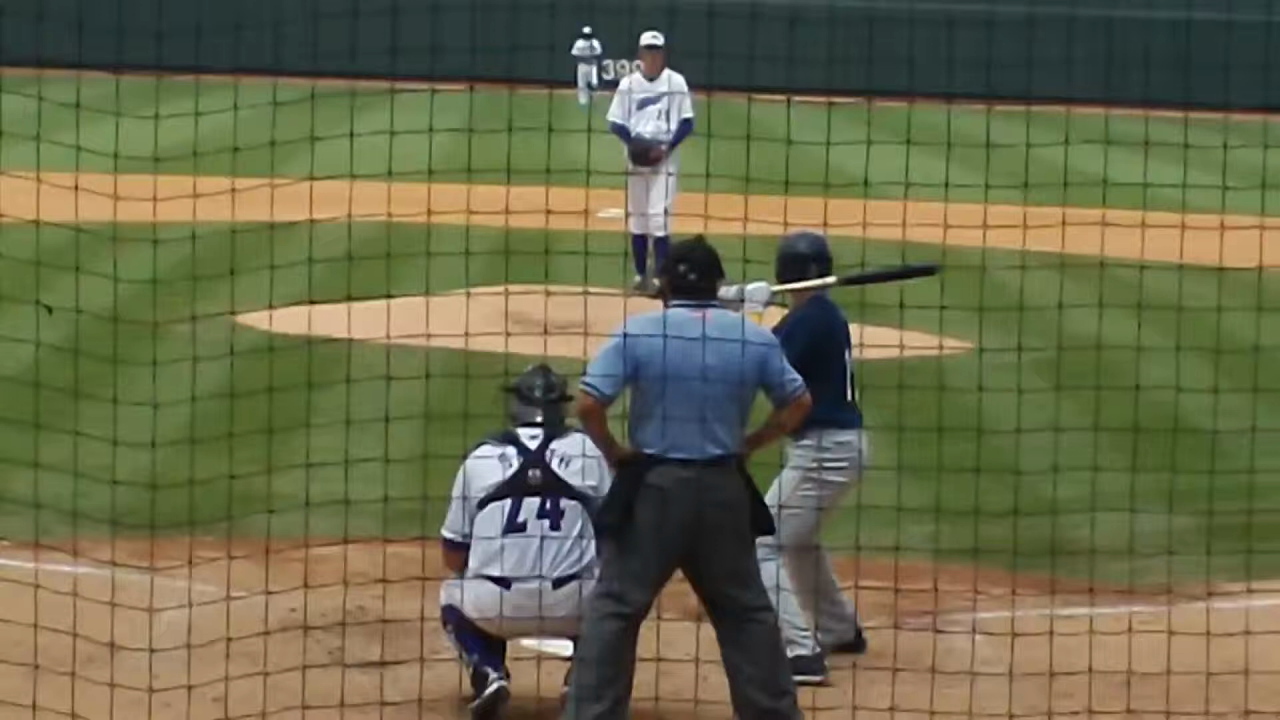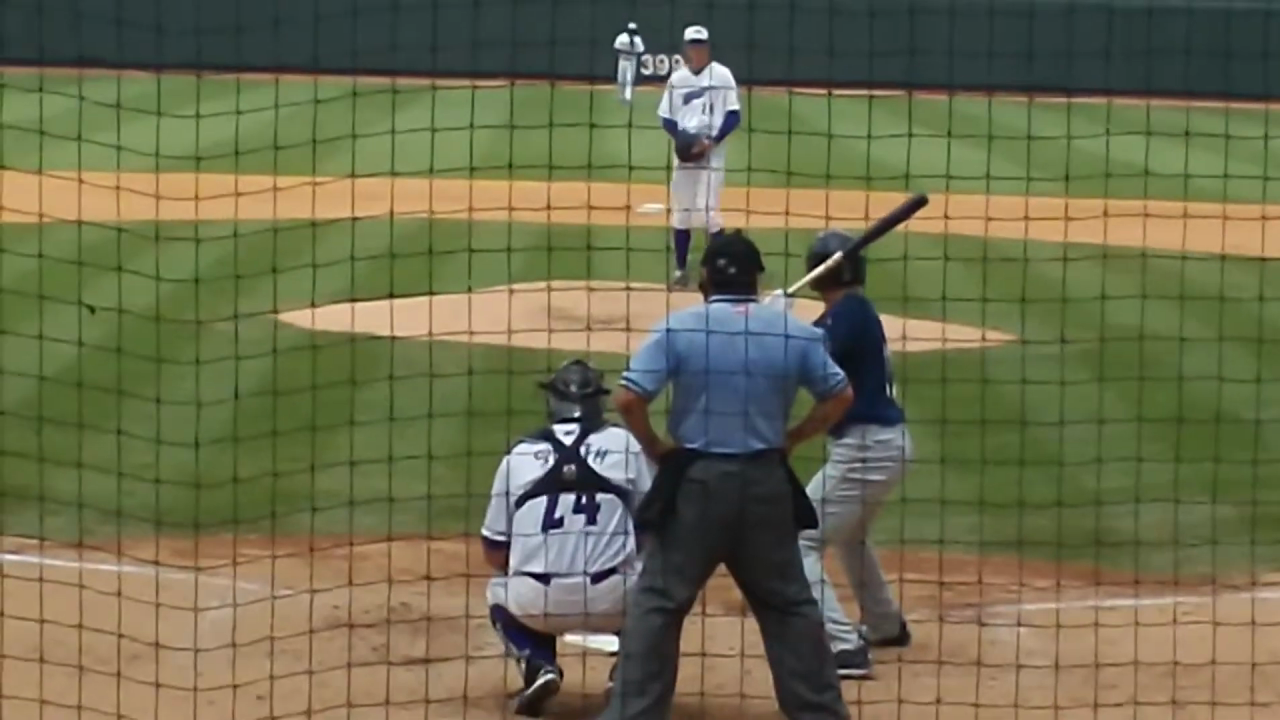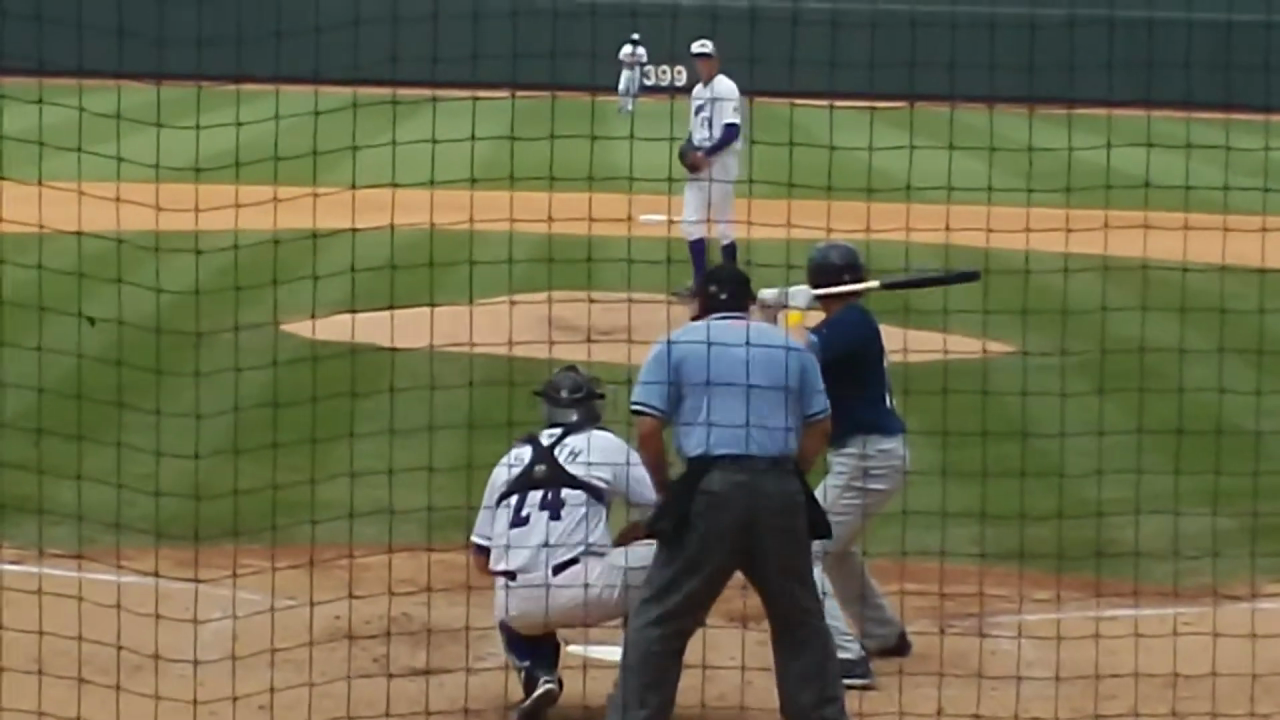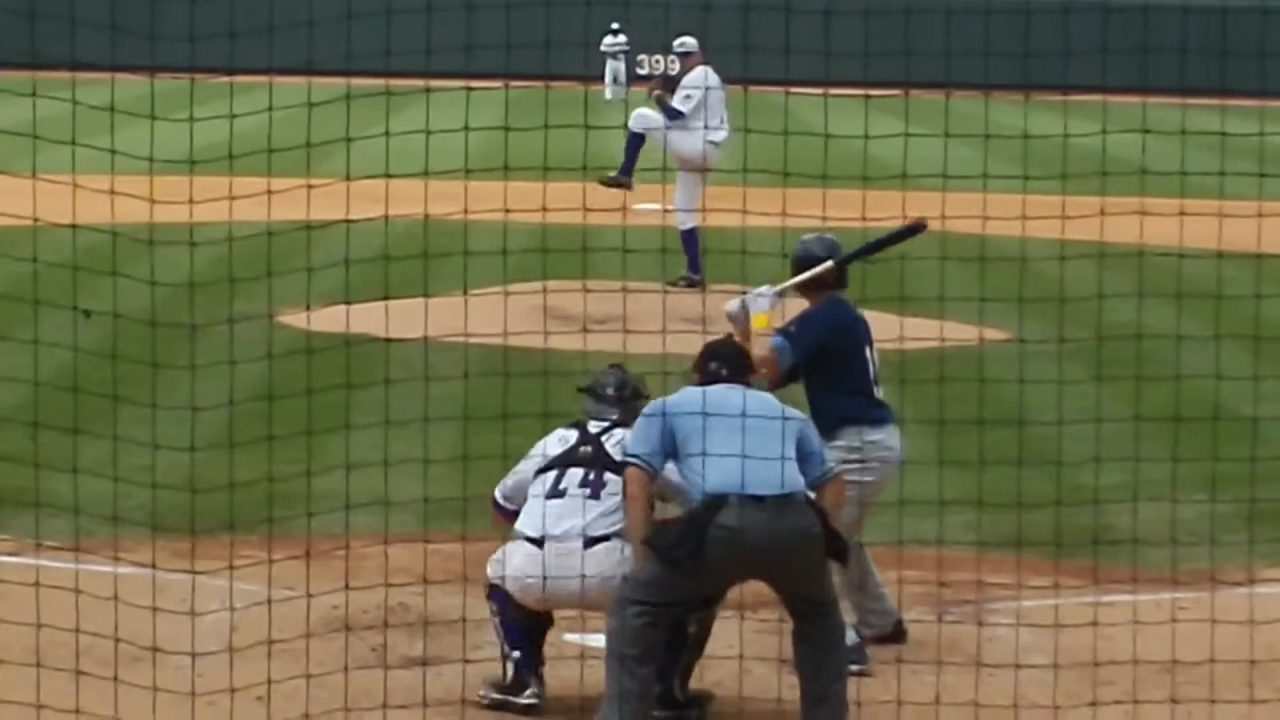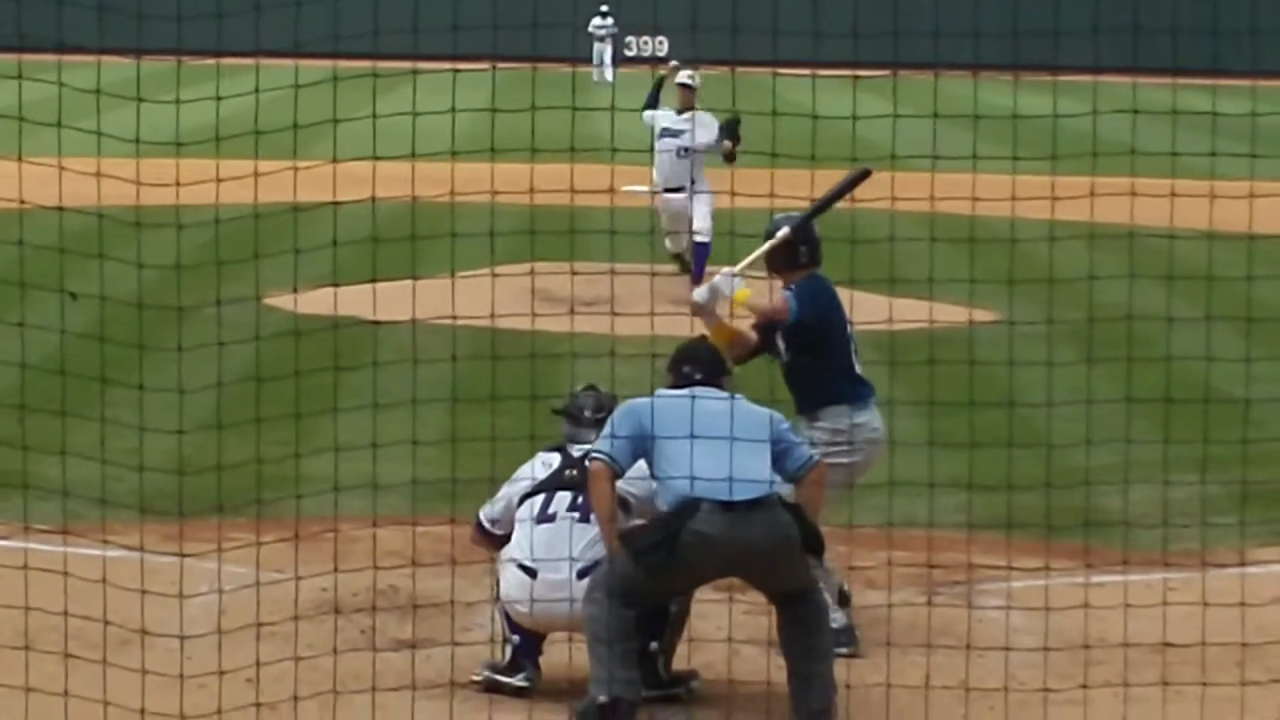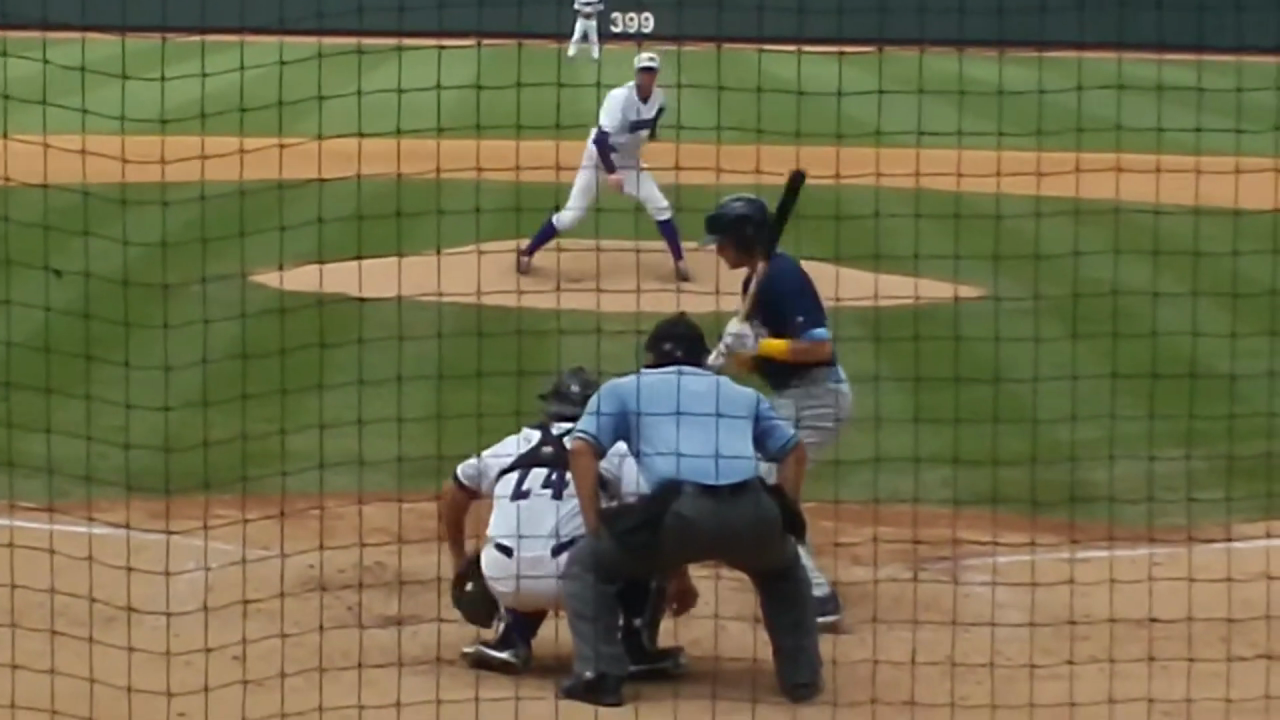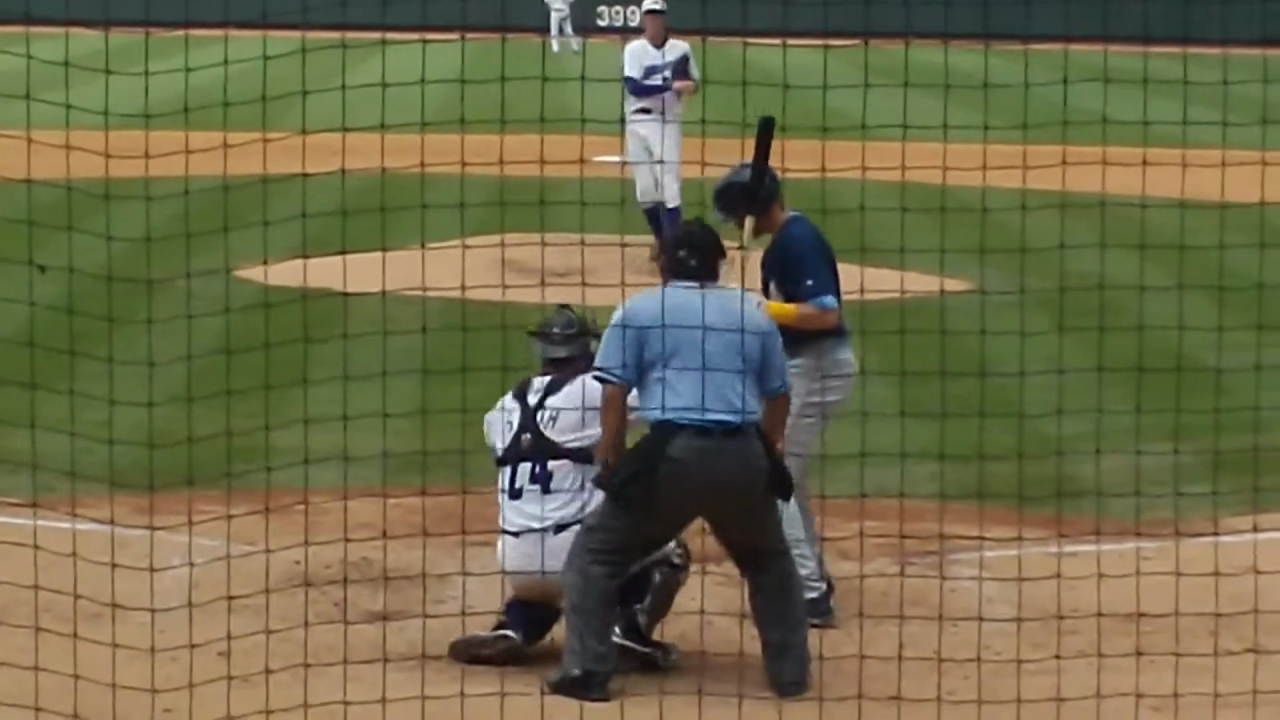
dt=0.7s
person 1, frame 1
left shoulder: (806, 318)
right shoulder: (829, 314)
left wrist: (752, 309)
right wrist: (737, 304)
left hip: (821, 449)
right hip: (841, 443)
left knee: (763, 546)
right knee: (797, 540)
left ankle: (801, 653)
right ankle: (840, 630)
person 1, frame 2
left shoulder: (846, 313)
right shoulder: (857, 311)
left hip: (863, 447)
right hip: (882, 440)
left knee: (799, 540)
right knee: (849, 535)
left ankle: (845, 648)
right ankle: (886, 625)
person 1, frame 3
left shoulder: (850, 325)
right shoulder: (854, 323)
left hip: (865, 457)
right hip: (873, 452)
right knee: (837, 546)
left ankle: (850, 658)
right ankle: (886, 634)
person 1, frame 4
left shoulder: (823, 317)
right shoulder: (846, 317)
left elbow: (766, 362)
right elbow: (776, 377)
left wrist: (760, 314)
right wrist: (743, 325)
left hip: (856, 447)
right hip: (874, 440)
right knee: (837, 536)
left ankle: (843, 647)
right ankle: (882, 622)
person 1, frame 5
left shoulder: (814, 290)
right shoulder: (795, 299)
left elbow: (776, 308)
right elbow: (740, 348)
left wrist: (734, 294)
right wrist: (709, 312)
left hip: (841, 427)
right hip: (822, 421)
left ankle: (834, 628)
right ankle: (826, 589)
person 1, frame 6
left shoulder: (784, 279)
right shoulder: (755, 282)
left elbow: (822, 347)
right elbow: (755, 353)
left wrist: (757, 346)
right wrist: (729, 354)
left hip: (814, 399)
right hip: (795, 397)
left ankle: (817, 598)
person 1, frame 7
left shoulder: (800, 241)
right shoulder: (781, 244)
left elbow: (826, 315)
left wrist: (758, 307)
left hip: (816, 369)
right hip: (804, 366)
right knee: (787, 474)
left ankle: (810, 597)
right ankle: (812, 578)
person 2, frame 1
left shoulder: (636, 333)
right shoulder: (755, 338)
left elbow: (587, 404)
right elbow: (798, 404)
left wrist: (615, 453)
right wrist: (749, 443)
left hip: (654, 485)
right hip: (724, 487)
left knee: (614, 607)
right knee: (747, 609)
person 2, frame 2
left shoulder: (677, 328)
right shoulder: (796, 332)
left elbow: (627, 399)
right elbow: (840, 396)
left wrist: (656, 447)
right wrist: (790, 438)
left hip: (697, 481)
right hip: (766, 481)
left knee: (657, 602)
right knee: (790, 603)
person 2, frame 3
left shoulder: (674, 346)
right shoulder: (793, 348)
left elbow: (646, 428)
right elbow: (818, 429)
left wrist: (667, 490)
left hip: (711, 489)
right hip: (780, 490)
left knee: (660, 616)
right knee: (800, 618)
person 2, frame 4
left shoulder: (667, 407)
right shoulder: (788, 413)
left elbow: (636, 480)
right elbow: (829, 486)
left wrist: (642, 562)
right wrist: (817, 544)
left hip: (725, 525)
right hip: (794, 525)
left knee: (635, 604)
right knee: (818, 613)
person 2, frame 5
left shoulder: (641, 409)
right shoulder: (761, 414)
left elbow: (599, 471)
right elbow: (813, 473)
left wrist: (615, 550)
right wrist: (798, 539)
left hip: (699, 529)
right hip: (770, 528)
left knee: (608, 590)
right knee: (801, 596)
person 2, frame 6
left shoulder: (622, 389)
right shoulder: (742, 393)
left elbow: (582, 450)
right elbow: (793, 452)
left wrist: (596, 531)
right wrist: (781, 520)
left hip: (682, 511)
right hip: (750, 513)
left knee: (587, 566)
right knee: (784, 571)
left ankle: (599, 675)
right ankle: (801, 677)
person 2, frame 7
left shoulder: (638, 309)
right shoulder: (755, 316)
left elbow: (613, 395)
right elbow: (778, 399)
left wrist: (612, 465)
right wrist: (758, 456)
left hip: (672, 453)
right hip: (743, 455)
left knee: (597, 553)
right knee: (769, 561)
left ankle: (585, 671)
right ankle: (790, 670)
person 3, frame 1
left shoulder: (481, 456)
right shoulder: (584, 449)
left elbow: (453, 557)
left hip: (492, 605)
right hip: (568, 605)
left knee: (453, 596)
left ankle: (488, 674)
person 3, frame 2
left shoulder: (519, 454)
right shoulder: (623, 443)
left elbow: (494, 555)
left hip: (535, 602)
right hip: (610, 598)
left knee: (500, 593)
left ankle: (538, 666)
person 3, frame 3
left shoulder: (511, 459)
right shoulder: (606, 445)
left elbow: (482, 558)
right wrist: (615, 546)
left hip: (520, 603)
right hip: (582, 590)
left ankle: (537, 675)
person 3, frame 4
left shoulder: (553, 440)
left elbow: (502, 510)
left hip: (530, 572)
right hip: (603, 571)
left knee: (500, 570)
left ankle: (522, 681)
right ankle: (668, 689)
person 3, frame 5
left shoulder: (534, 467)
right shoulder: (633, 468)
left elbow: (482, 536)
left hip: (524, 601)
left ankle: (518, 665)
right ankle: (651, 673)
person 3, frame 6
left shoulder: (515, 443)
right shoulder: (614, 447)
left elbow: (455, 493)
left wrist: (459, 559)
left hip: (505, 580)
left ankle: (510, 642)
right ankle: (637, 648)
person 3, frame 7
left shoulder: (510, 401)
right shoulder: (590, 389)
left elbow: (492, 428)
left hip: (518, 558)
left knee: (535, 607)
right knee: (671, 555)
left ankle: (510, 632)
right ankle: (631, 626)
person 4, frame 1
left shoulder: (676, 81)
right shoulder: (628, 83)
left elbow: (687, 122)
right elbow: (616, 123)
left wrist: (668, 147)
right wrist: (634, 144)
left hip: (665, 158)
left knee: (659, 217)
right knee: (637, 217)
right ankle: (641, 275)
person 4, frame 2
left shoulder: (721, 74)
right shoulder: (676, 78)
left elbow: (734, 115)
right elbow: (666, 118)
left wrist: (713, 141)
right wrist: (681, 138)
left hip: (712, 152)
left knee: (706, 211)
right knee: (680, 214)
right ankle: (681, 270)
person 4, frame 3
left shoulder: (725, 88)
right shoulder: (697, 91)
left elbow: (732, 131)
left wrist: (705, 154)
right wrist: (695, 153)
left hip: (720, 163)
right hip: (702, 163)
left knee: (720, 225)
right knee: (691, 223)
right ankle: (700, 282)
person 4, frame 4
left shoulder: (695, 78)
right shoulder: (711, 78)
left elbow: (674, 114)
left wrist: (659, 98)
right wrist: (667, 98)
left hip: (697, 146)
right hip: (707, 151)
left knee: (641, 117)
right knee: (685, 212)
left ankle: (623, 176)
right ankle: (694, 273)
person 4, frame 5
left shoulder: (707, 121)
right shoulder: (661, 117)
left elbow: (729, 157)
right elbow: (646, 112)
left wrist: (731, 145)
right wrist: (661, 78)
left hip: (695, 191)
right hip: (667, 192)
left knee: (702, 230)
right knee: (675, 237)
left ankle: (698, 284)
right ankle: (679, 253)
person 4, frame 6
left shoulder: (657, 98)
right shoulder: (619, 96)
right elbow: (602, 137)
left wrist: (650, 132)
right wrist: (610, 173)
left hip: (627, 157)
right hip: (599, 156)
left knee: (660, 206)
right knee: (571, 215)
left ankle: (679, 261)
right ankle: (527, 252)
person 4, frame 7
left shoulder: (681, 48)
right shoulder: (633, 49)
left elbow: (693, 83)
right elbow: (632, 86)
left wrist: (690, 86)
right wrist: (669, 88)
left hip: (667, 124)
right hip: (637, 123)
left knee: (670, 188)
right knee: (645, 190)
right ankle: (661, 240)
